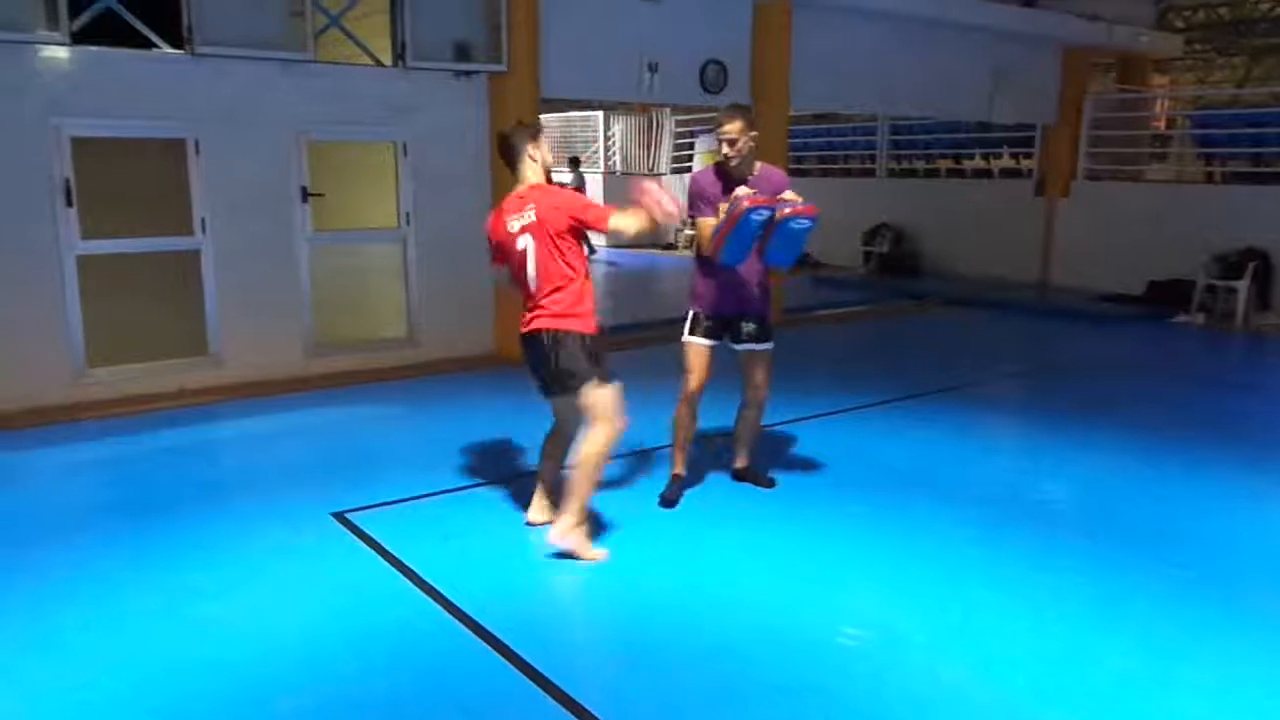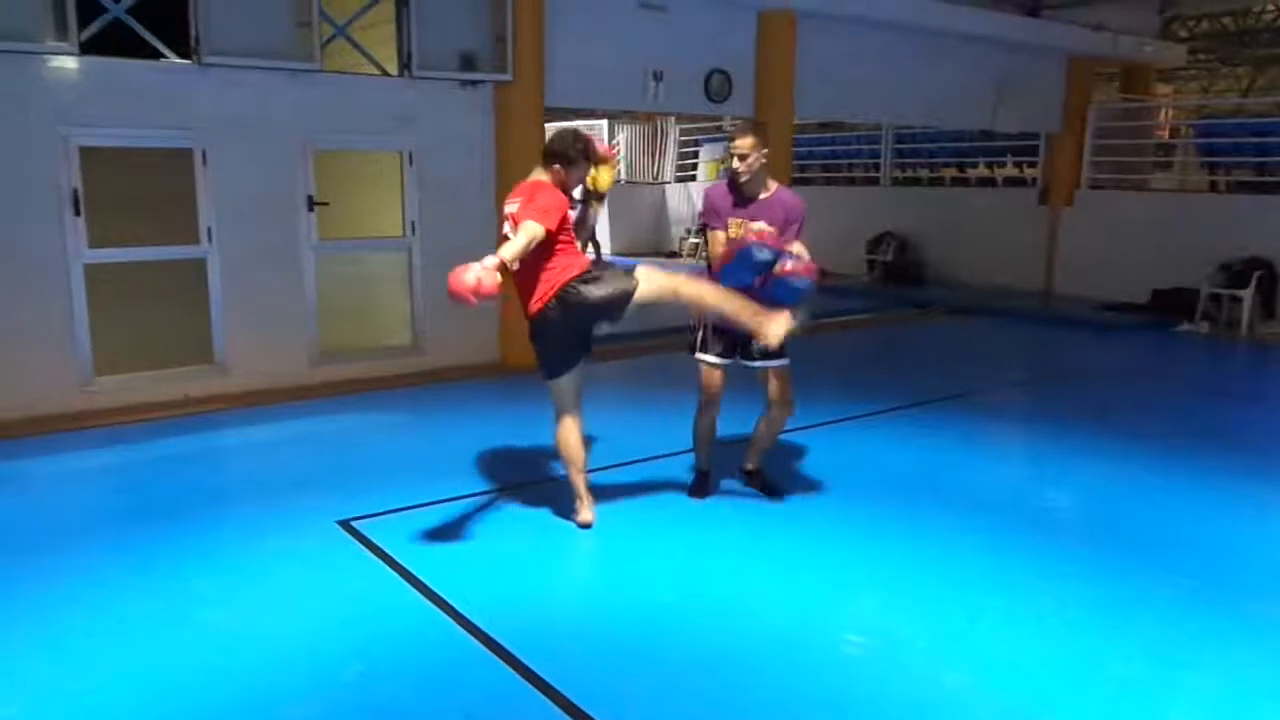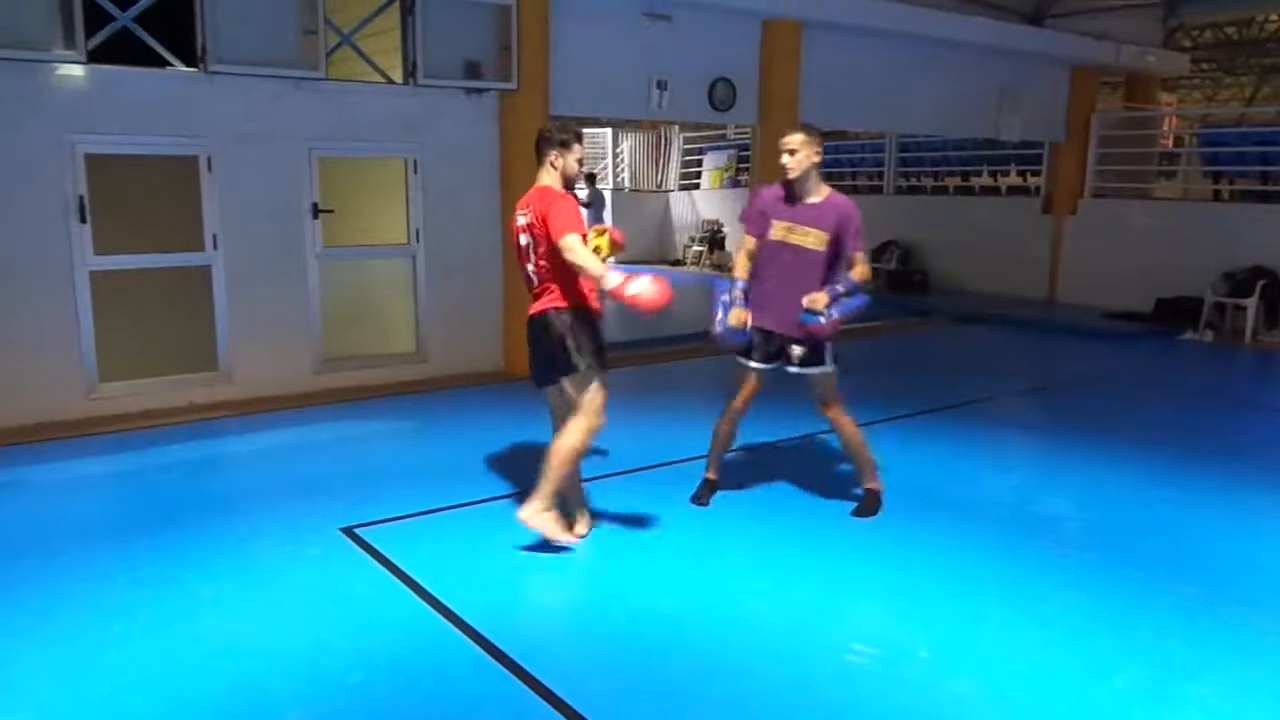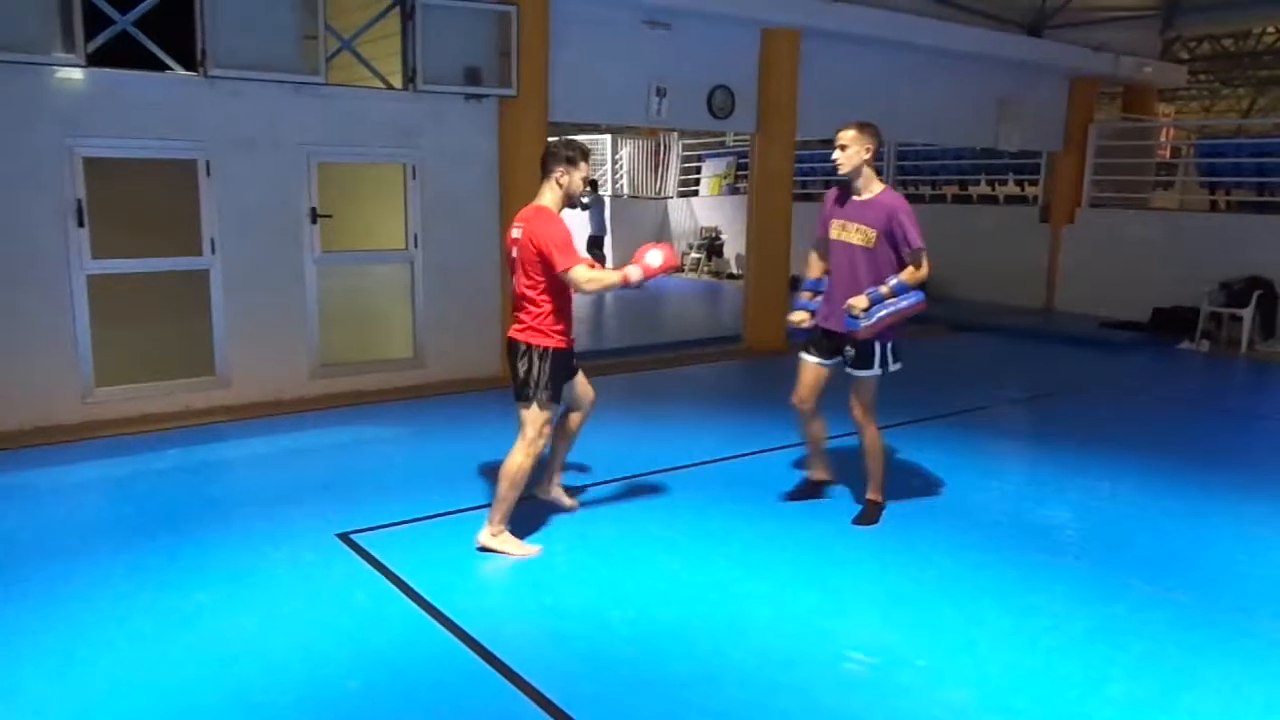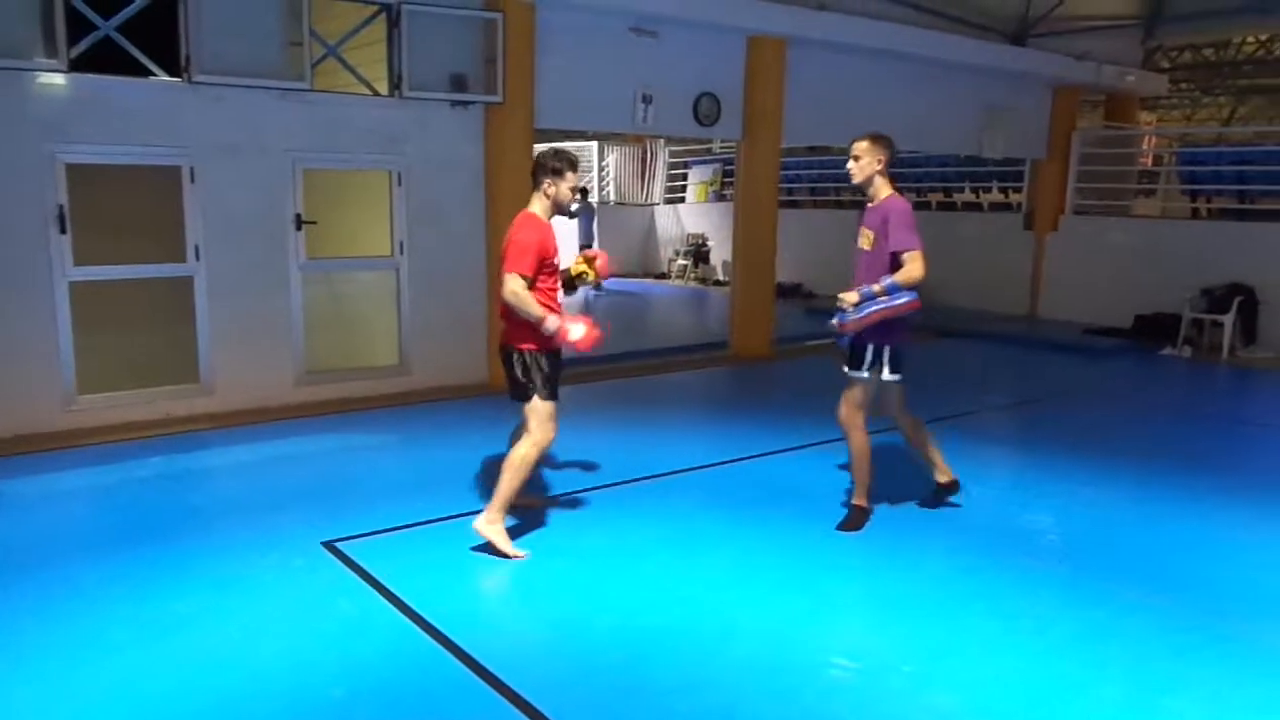
dt=0.3s
person 1, frame 1
left shoulder: (498, 220)
right shoulder: (562, 200)
right elbow: (624, 226)
right wrist: (653, 209)
left hip: (536, 336)
right hip: (570, 331)
left knee: (568, 420)
right knee: (607, 423)
left ankle: (541, 505)
right ankle: (571, 525)
person 1, frame 2
left shoulder: (516, 198)
right shoulder: (548, 197)
right elbow: (527, 237)
right wrist: (492, 264)
left hip: (542, 316)
right hip: (574, 290)
left knee: (566, 411)
right knee: (679, 284)
left ankle: (582, 501)
right ankle: (765, 323)
person 1, frame 3
left shoulder: (525, 207)
right shoulder: (557, 201)
right elbow: (574, 252)
left wrist: (597, 249)
right wrist: (618, 280)
left hip: (542, 319)
right hip: (569, 318)
left knee: (570, 417)
right knee: (589, 416)
left ankle: (577, 516)
right ankle: (541, 506)
person 1, frame 4
left shoulder: (525, 220)
right shoulder: (548, 225)
right elbow: (582, 281)
left wrist: (581, 268)
right wrist: (637, 272)
left hip: (541, 341)
right hip: (540, 346)
left knee: (582, 400)
right knee: (533, 438)
left ankle: (551, 483)
right ankle: (494, 529)
person 1, frame 5
left shoulder: (537, 227)
right shoulder: (530, 230)
right elbow: (511, 291)
right wrist: (556, 324)
left hip: (530, 345)
right hip: (530, 347)
left knee: (533, 426)
right knee: (540, 435)
left ankle: (507, 495)
right ankle: (492, 517)
person 2, frame 1
left shoulder: (775, 181)
right shoulder: (704, 181)
right elbow: (708, 247)
right wrist: (732, 213)
left hip: (752, 302)
right hip: (708, 301)
left knee: (758, 389)
right knee: (692, 386)
left ankle: (741, 463)
right ankle: (678, 471)
person 2, frame 2
left shoulder: (789, 204)
right shoulder: (717, 196)
right elbow: (716, 258)
left wrist: (793, 260)
right hip: (718, 318)
left knee: (781, 405)
right knee: (708, 405)
left ankle: (752, 466)
right ankle: (702, 469)
person 2, frame 3
left shoulder: (842, 209)
right shoulder: (768, 198)
left elbow: (859, 270)
right elbow: (746, 254)
left wrist: (831, 294)
right wrist: (736, 305)
left hip: (813, 326)
right hip: (766, 323)
left knee: (833, 412)
right knee: (739, 405)
left ankle: (872, 484)
right ankle: (711, 476)
person 2, frame 4
left shoulder: (893, 206)
right shoulder: (833, 199)
left elbow: (919, 269)
left wrist: (873, 296)
right wrist: (805, 303)
left hip: (869, 329)
right hip: (828, 321)
left knee: (861, 413)
right knee: (803, 400)
left ankle: (874, 496)
right ankle: (819, 474)
person 2, frame 5
left shoulder: (895, 208)
right shoulder: (872, 209)
left elbow: (915, 270)
left wrist: (864, 294)
right wrist: (854, 302)
left hip: (881, 332)
right hip: (871, 330)
left knee: (850, 414)
right knee: (897, 411)
left ankle: (860, 501)
right ankle: (944, 476)
